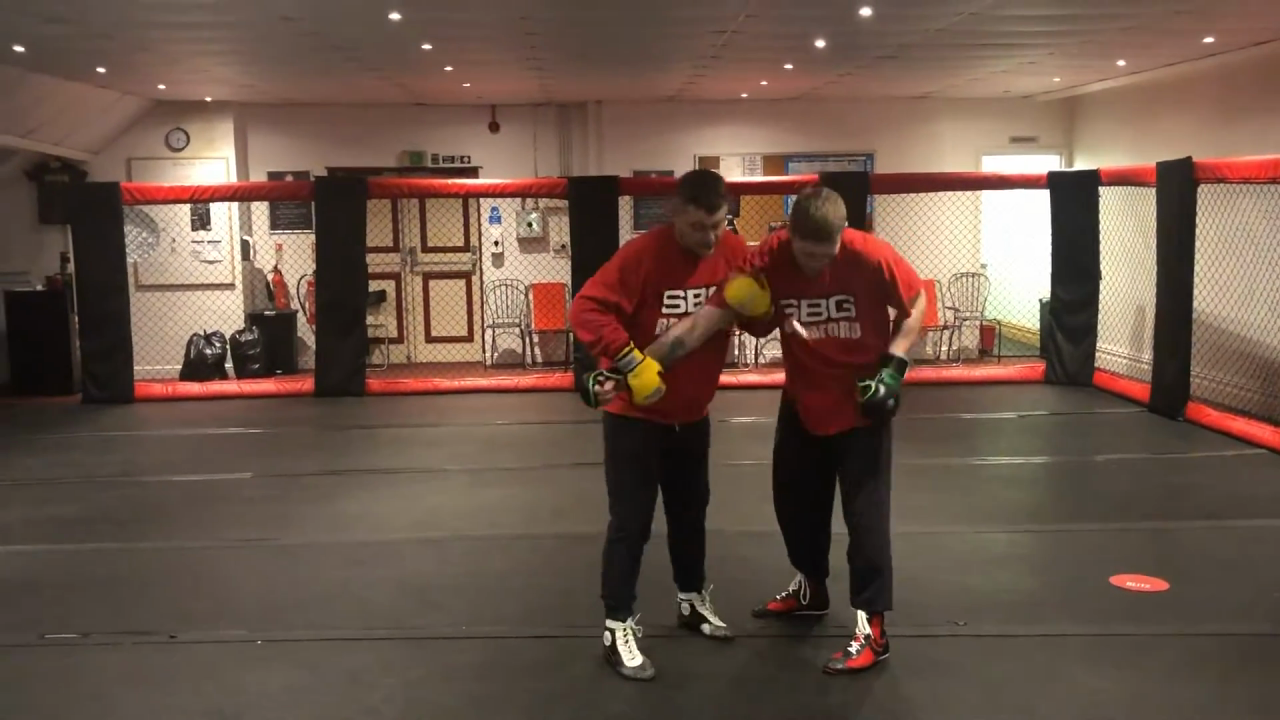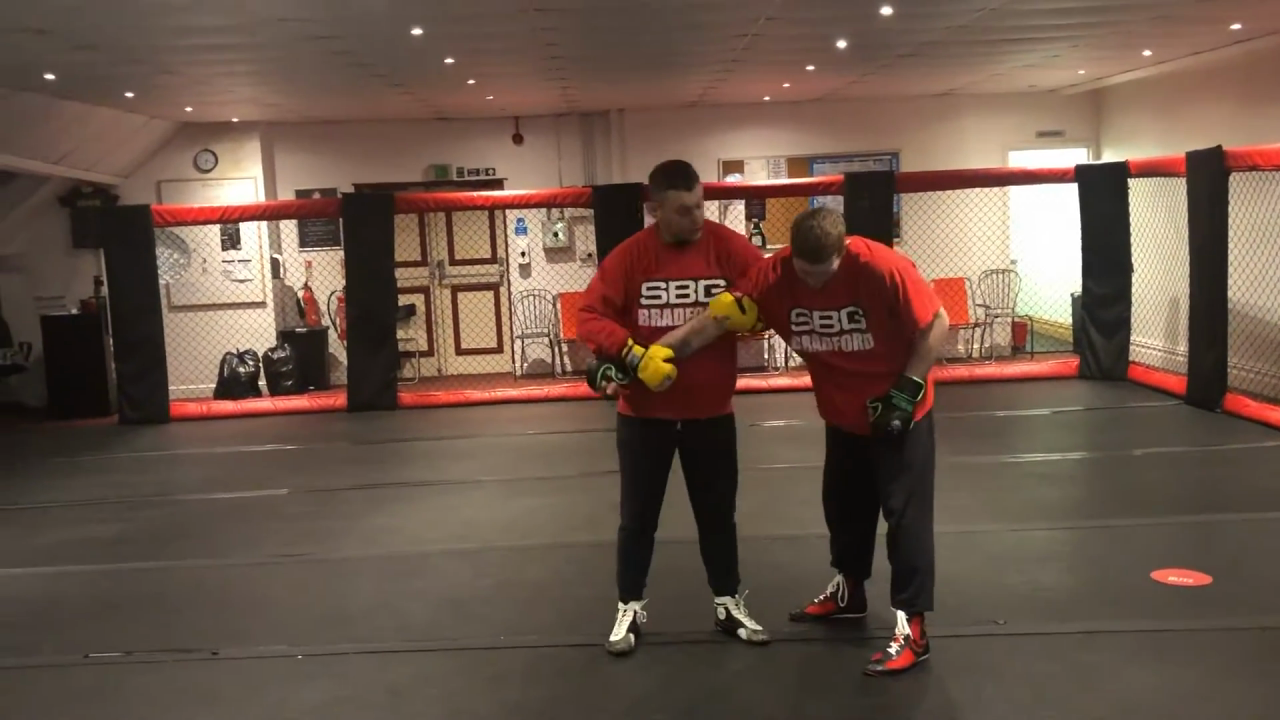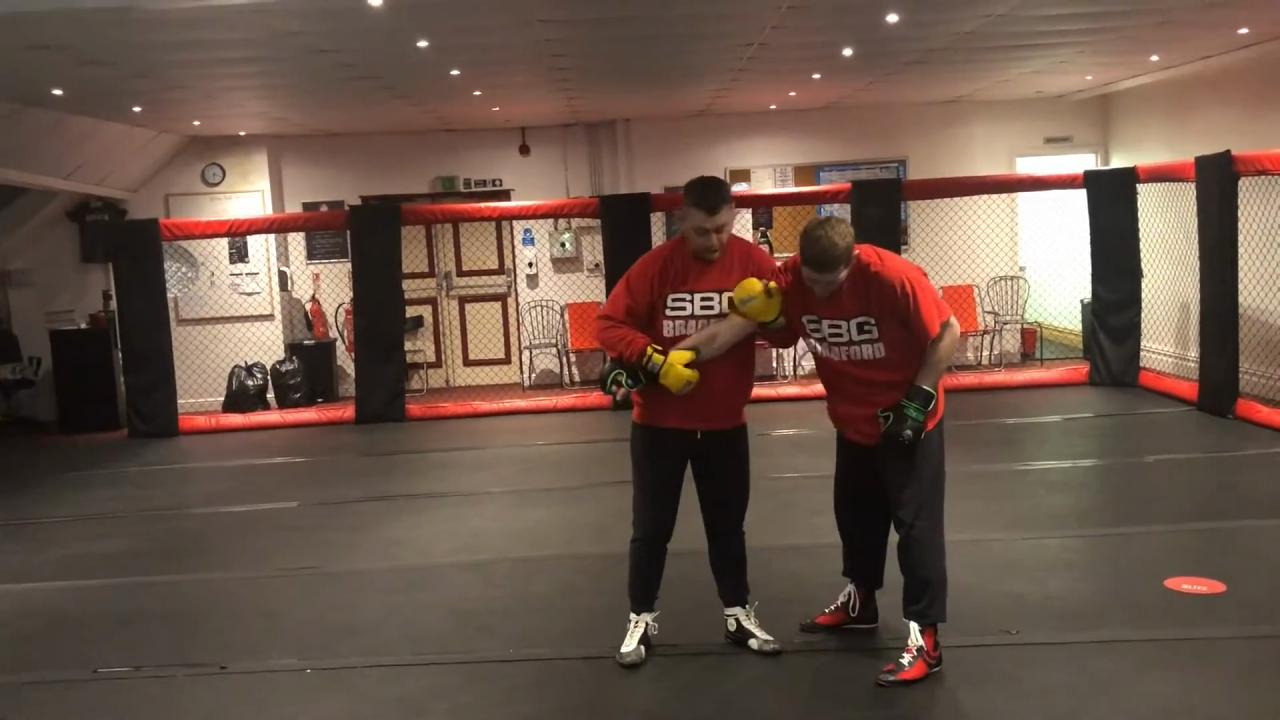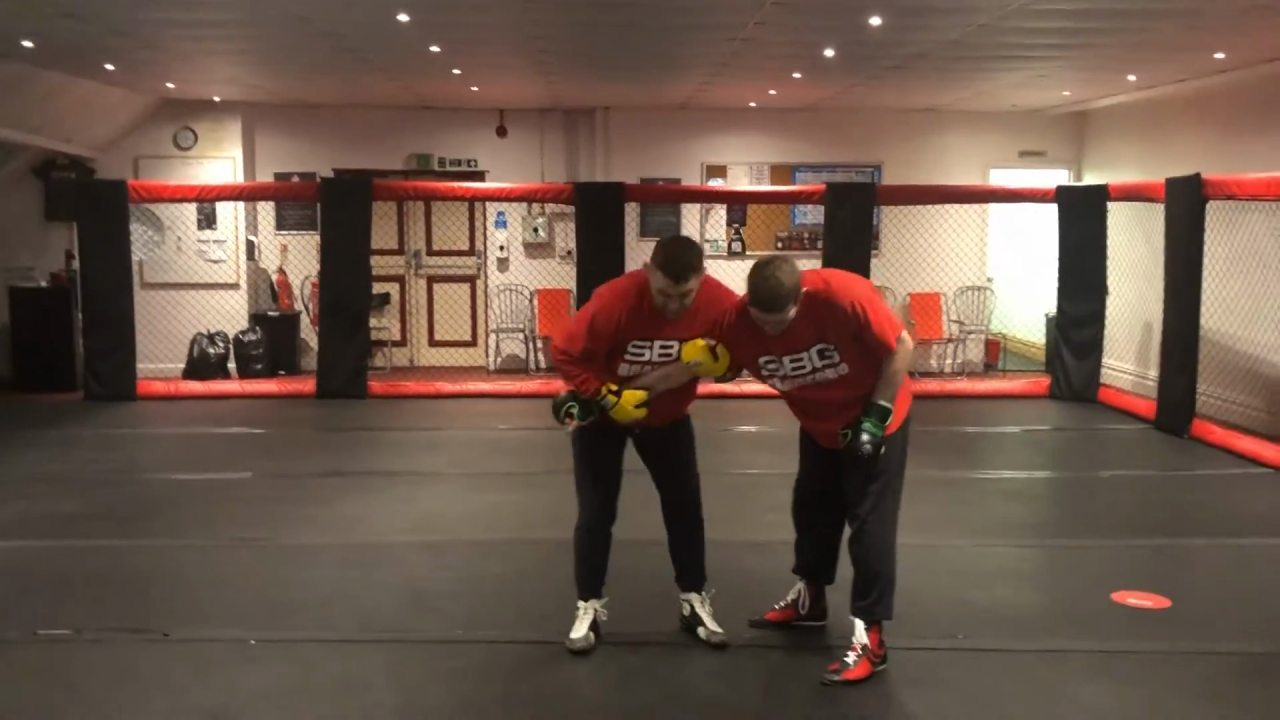
dt=0.7s
person 1, frame 1
left shoulder: (734, 252)
right shoulder: (644, 255)
right elbow: (587, 308)
right wrist: (631, 362)
left hip: (690, 414)
right hip: (633, 411)
left knee: (690, 511)
right knee: (631, 522)
left ankle: (692, 601)
right ankle: (620, 629)
person 1, frame 2
left shoulder: (727, 245)
right shoulder: (629, 256)
right elbow: (589, 317)
right wrist: (635, 357)
left hip: (711, 411)
right hip: (643, 412)
left knee: (717, 513)
right knee: (637, 517)
left ankle: (729, 605)
right ankle: (629, 608)
person 1, frame 3
left shoulder: (753, 260)
right shoulder: (656, 265)
right elbow: (609, 324)
right wrist: (657, 361)
left hip: (726, 423)
right hip: (660, 422)
left knee: (727, 524)
right knee: (651, 527)
left ankle: (738, 616)
right ankle: (641, 620)
person 1, frame 4
left shoulder: (719, 302)
right shoulder: (615, 301)
right elbow: (565, 354)
left wrist: (716, 362)
right wrist: (610, 398)
left hip: (668, 416)
right hip: (605, 414)
left knee: (686, 506)
right knee: (596, 514)
left ankle: (694, 602)
right ankle: (589, 608)
person 2, frame 1
left shoulder: (875, 257)
right shoulder: (767, 260)
left elbow: (915, 305)
right elbow: (712, 314)
left wrist: (893, 366)
left hip: (862, 403)
right hip: (801, 403)
left knee: (865, 511)
right knee: (795, 501)
left ankle: (872, 627)
right ankle: (810, 587)
person 2, frame 2
left shoulder: (884, 268)
right shoulder: (776, 274)
left elbow: (936, 325)
right elbow: (715, 320)
left wrist: (905, 391)
left hip: (898, 409)
right hip: (841, 414)
left knee: (905, 512)
right knee: (843, 505)
left ankle: (911, 627)
right ankle: (849, 590)
person 2, frame 3
left shoulder: (894, 277)
right shoulder: (788, 282)
left elbow: (947, 332)
right elbow: (735, 325)
left wrist: (917, 400)
left hip: (909, 419)
right hip: (852, 422)
left knee: (916, 521)
right knee: (855, 513)
left ankle: (924, 638)
right ankle: (859, 600)
person 2, frame 4
left shoulder: (843, 295)
right shoulder: (741, 320)
left elbow: (900, 346)
left wrist: (875, 414)
left hip: (872, 421)
right hip: (820, 427)
left knee: (870, 522)
right knee: (811, 513)
left ankle: (870, 637)
right ankle: (808, 600)
